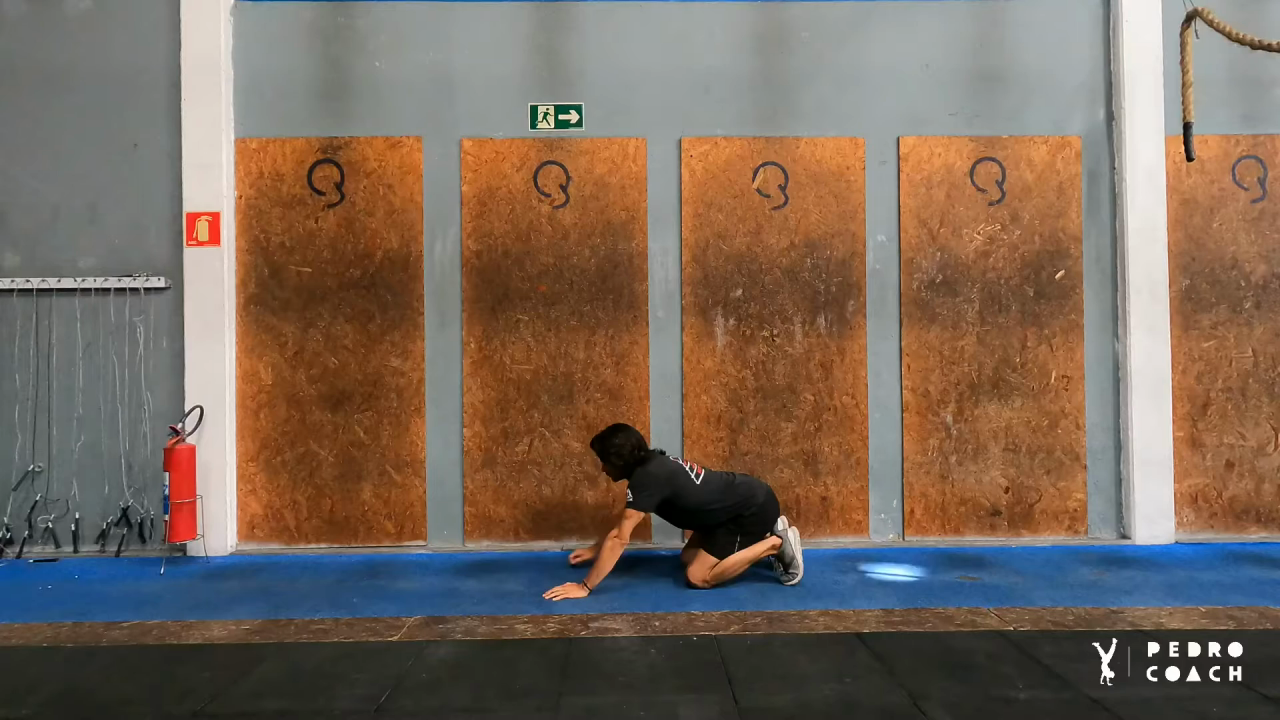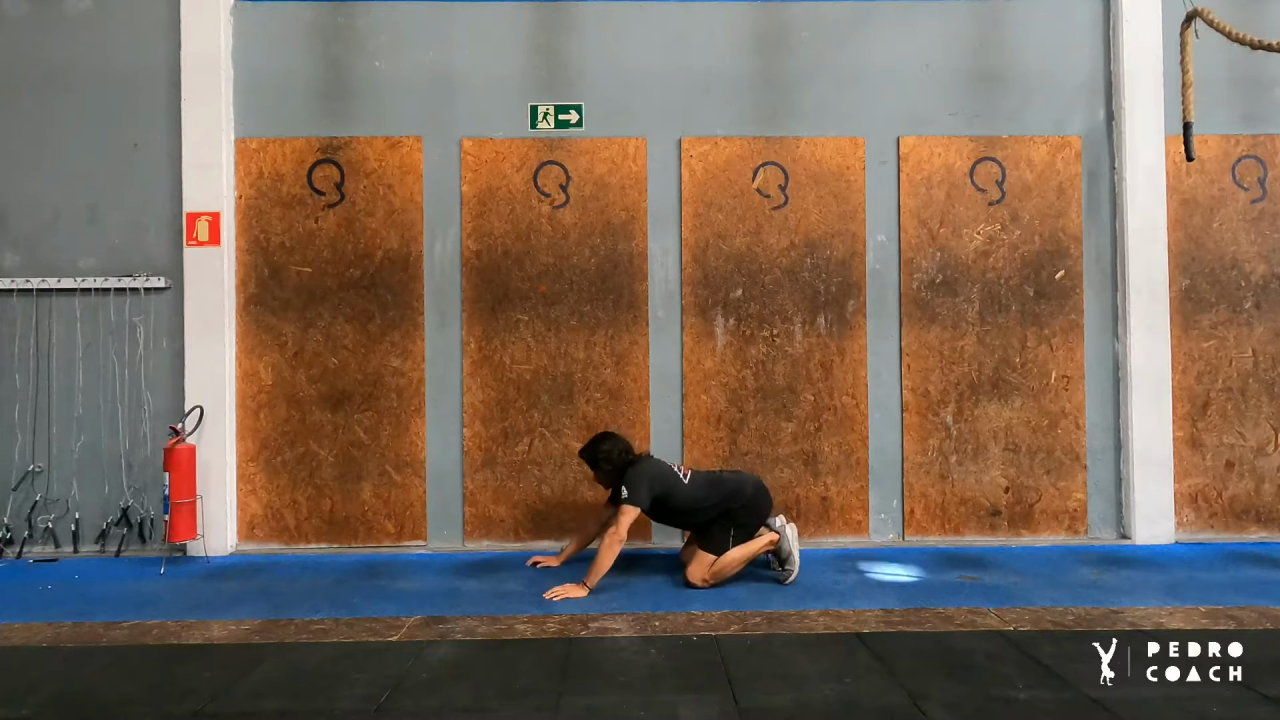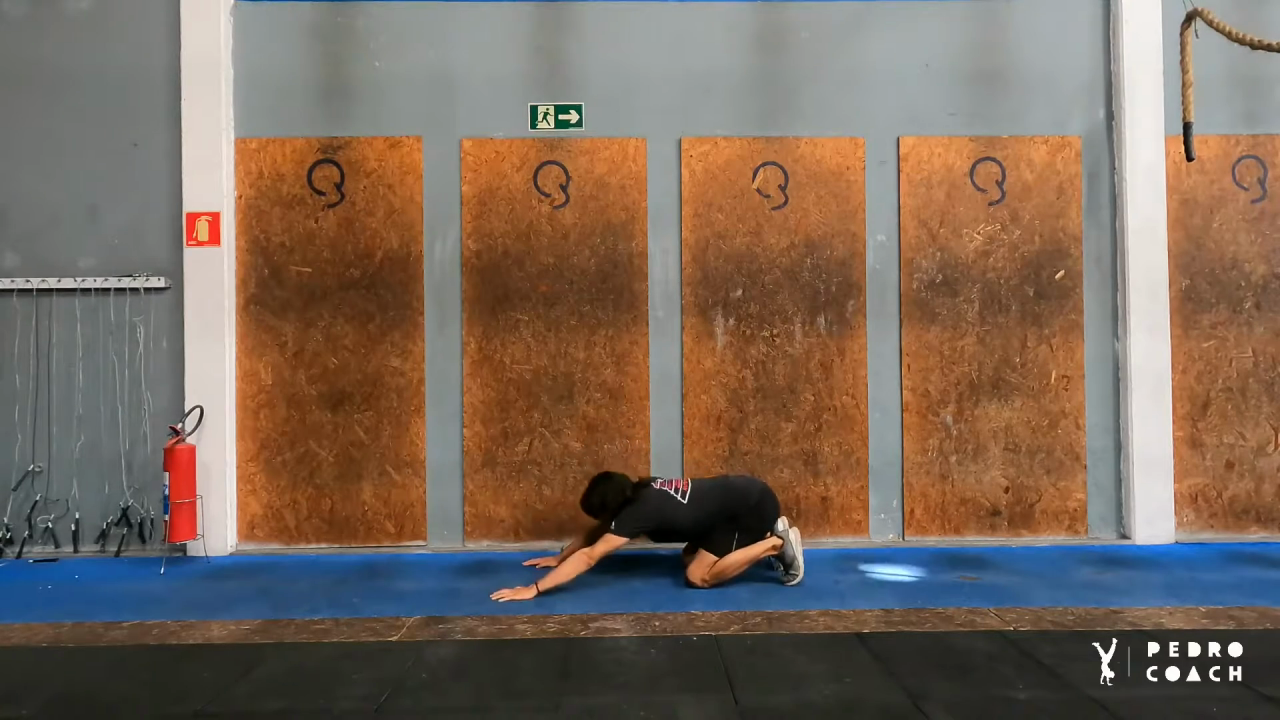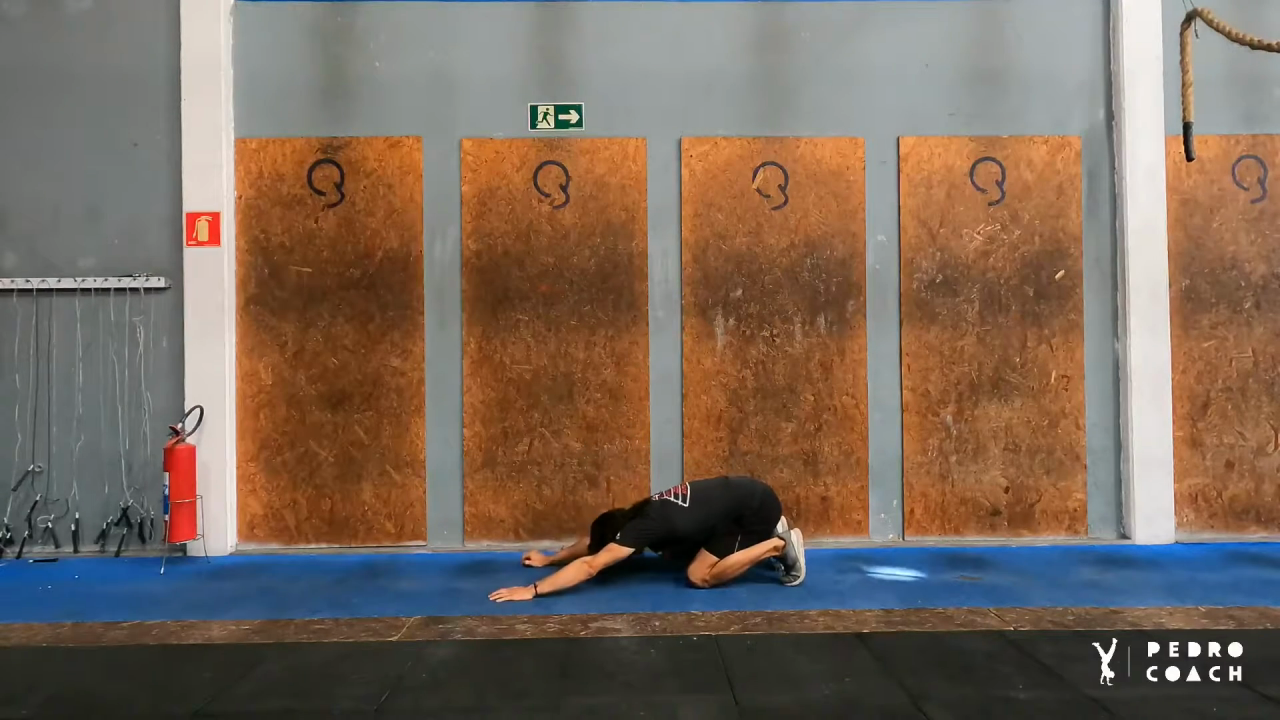
dt=0.5s
person 1, frame 1
left shoulder: (647, 477)
right shoulder: (650, 465)
left elbow: (619, 538)
left wrist: (584, 587)
right wrist: (597, 549)
left hip: (754, 508)
right hip: (744, 495)
left knee: (699, 576)
right knee: (688, 558)
left ankle: (776, 544)
right ankle: (770, 532)
person 1, frame 2
left shoulder: (637, 477)
right shoulder: (631, 474)
left elbow: (616, 536)
right elbow: (600, 523)
left wrist: (584, 587)
right wrist: (560, 557)
left hip: (746, 500)
right hip: (736, 492)
left knee: (698, 576)
right knee: (688, 557)
left ankle: (773, 539)
right ankle: (765, 528)
person 1, frame 3
left shoulder: (638, 512)
right shoulder: (640, 494)
left elbow: (589, 556)
right elbow: (595, 533)
left wrist: (534, 589)
right wrist: (558, 558)
left hip: (753, 505)
right hip: (744, 493)
left knee: (699, 576)
right knee: (690, 558)
left ankle: (777, 544)
right ankle: (769, 532)
person 1, frame 4
left shoulder: (644, 527)
right shoulder: (641, 514)
left elbow: (590, 566)
right elbow: (593, 542)
left wrist: (532, 590)
right wrist: (548, 559)
left hip: (755, 506)
right hip: (745, 494)
left knee: (700, 575)
right knee: (692, 557)
left ankle: (778, 545)
right ankle: (770, 534)
